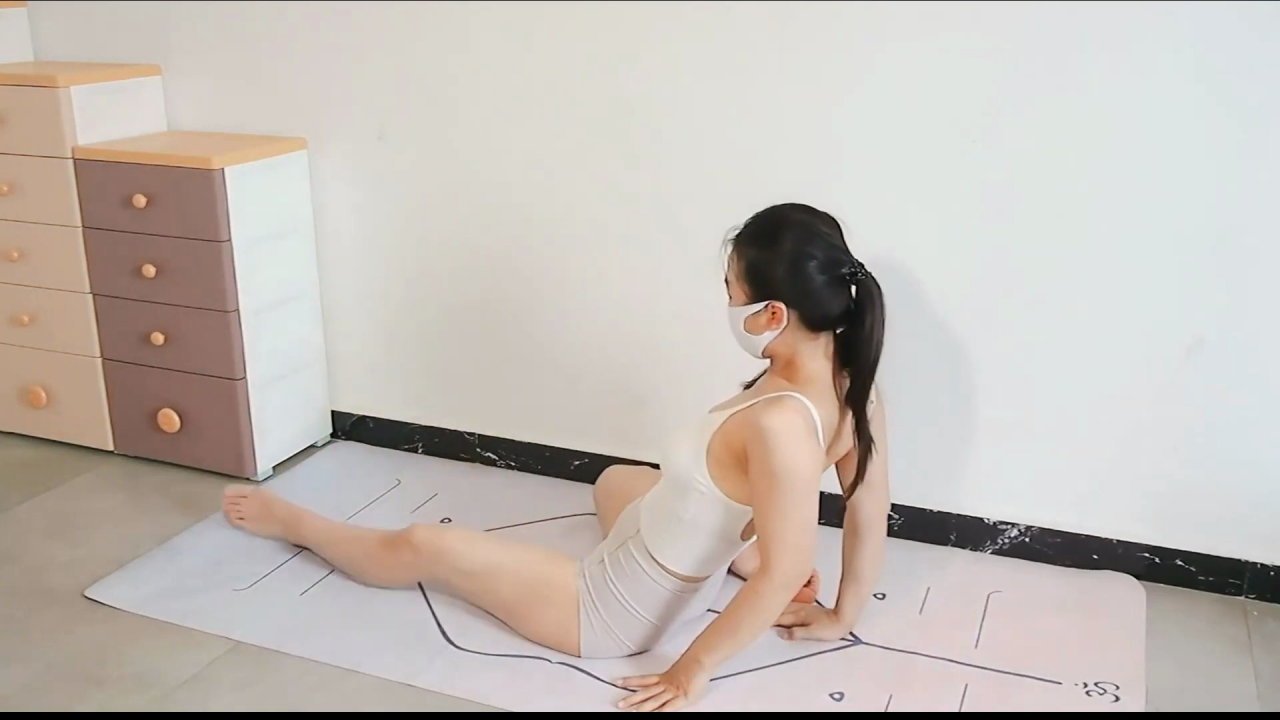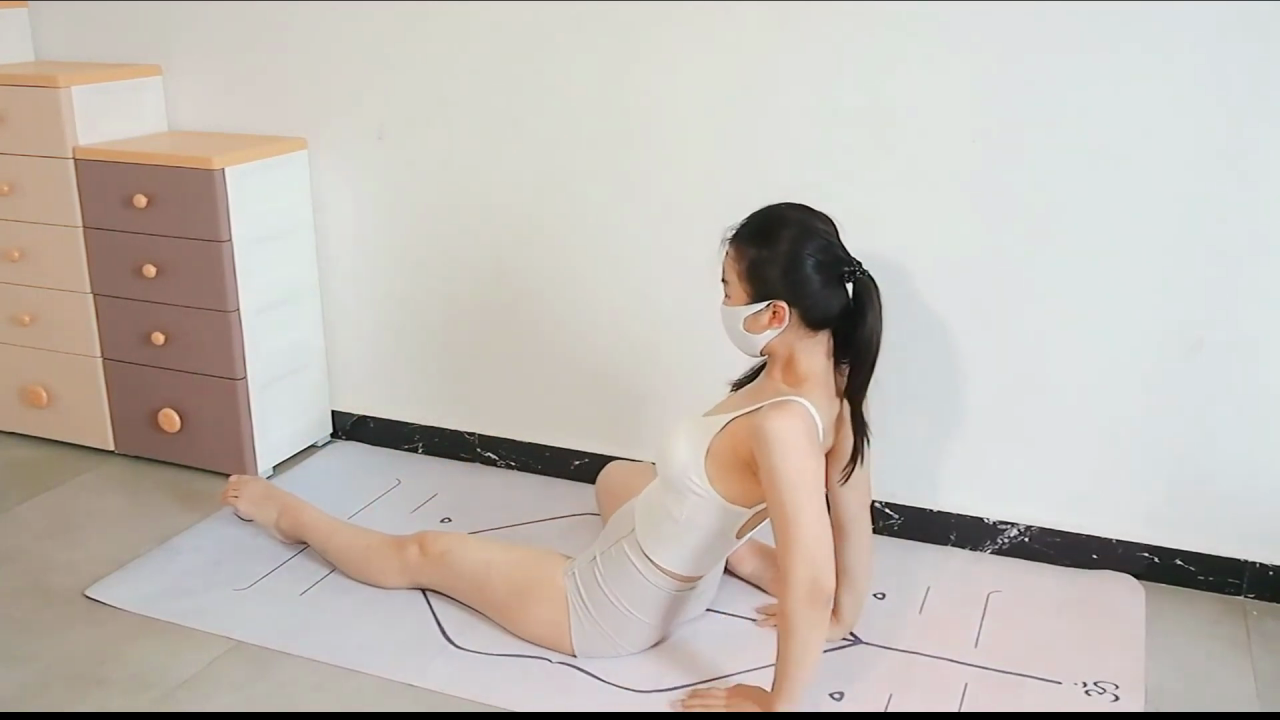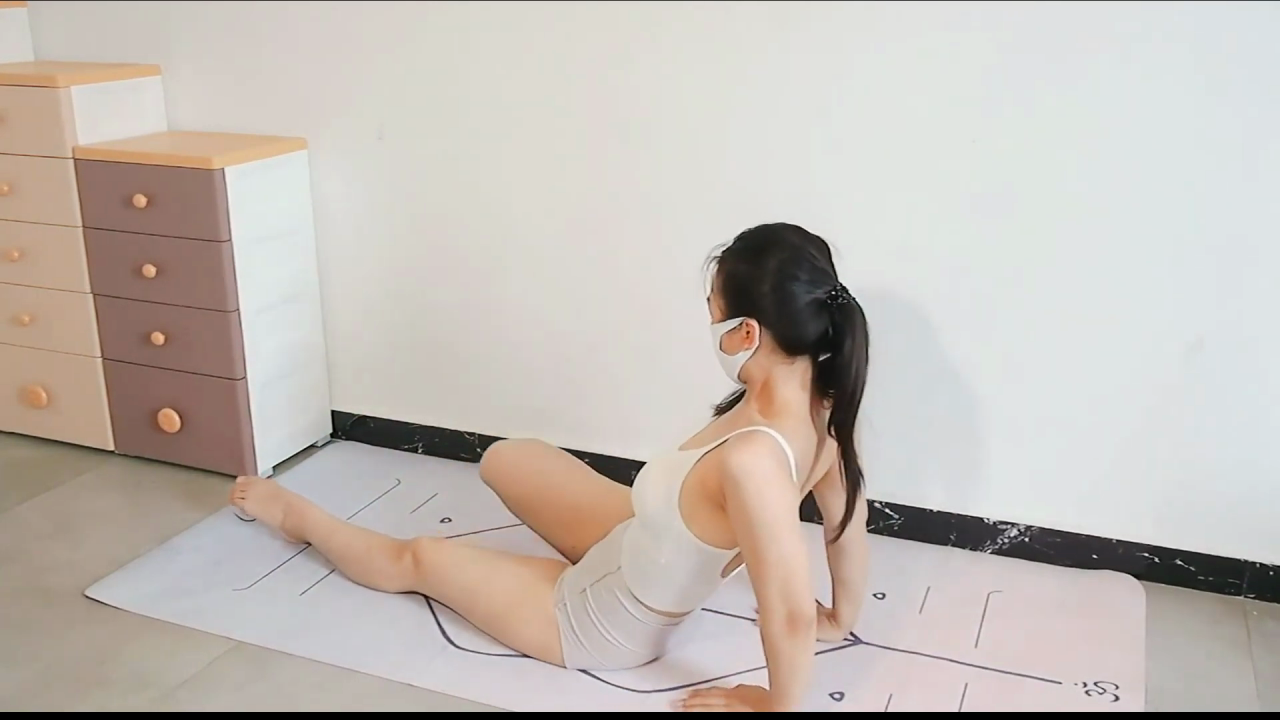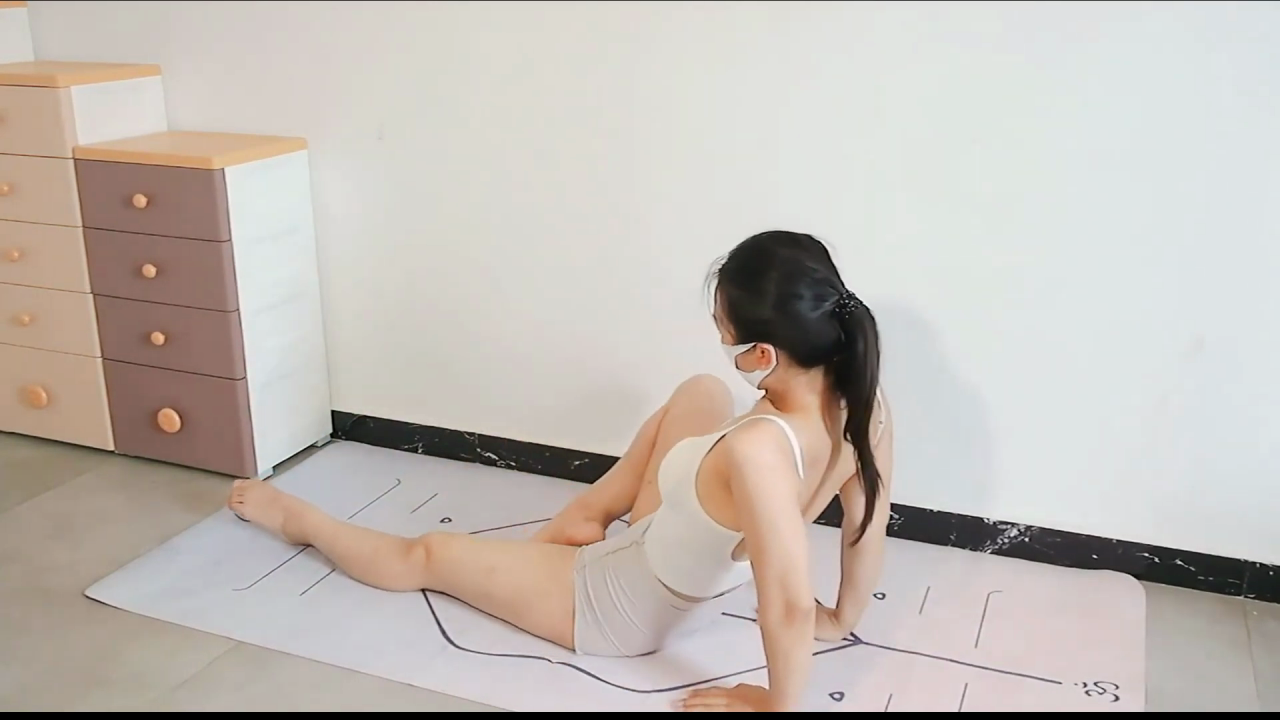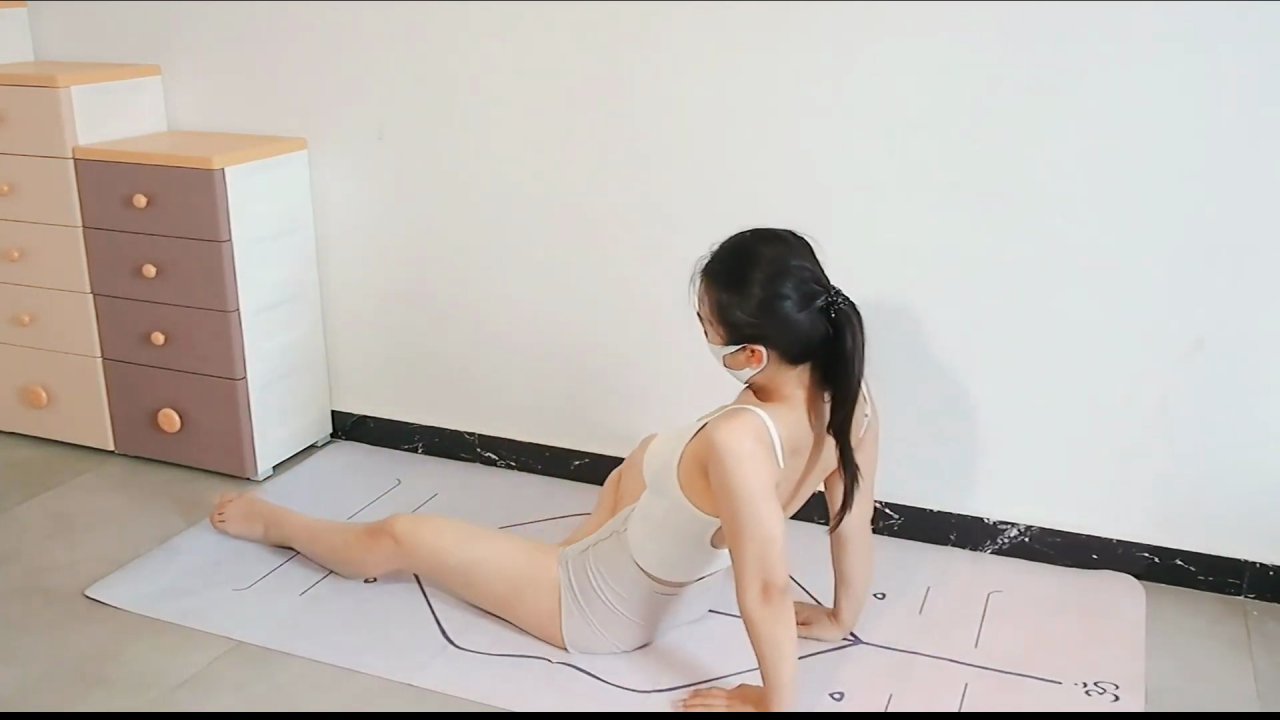
dt=1s
person 1, frame 1
left shoulder: (780, 424)
right shoulder: (849, 383)
left elbow: (785, 576)
right elbow: (870, 507)
left wrist: (693, 669)
right wrist: (841, 615)
left hip: (618, 613)
right hip: (688, 578)
left knee: (425, 547)
right knee: (617, 480)
left ankle: (291, 521)
person 1, frame 2
left shoulder: (782, 425)
right shoulder: (832, 378)
left elbow: (814, 586)
right elbow: (852, 506)
left wrist: (776, 704)
right wrist: (843, 616)
left hip: (615, 608)
right hip: (681, 580)
left knee: (427, 553)
right knee: (618, 476)
left ankle: (292, 516)
right ankle: (759, 563)
person 1, frame 3
left shoulder: (751, 459)
right shoulder: (827, 402)
left elbow: (791, 613)
right elbow: (847, 519)
left wrist: (777, 706)
right wrist: (841, 618)
left hip: (606, 627)
right hip: (637, 543)
left knee: (418, 559)
right knee: (504, 462)
left ankle: (299, 516)
person 1, frame 4
left shoulder: (756, 450)
right shoulder: (864, 406)
left elbow: (789, 606)
right elbow: (867, 525)
left wrist: (777, 705)
right wrist: (842, 618)
left hip: (619, 608)
right hip: (678, 570)
left knee: (428, 555)
right knee: (700, 394)
left ankle: (296, 517)
right ankle: (585, 515)
person 1, frame 5
left shoulder: (735, 440)
right shoulder: (849, 400)
left elbow: (767, 589)
right elbow: (854, 516)
left wrist: (775, 702)
right wrist: (841, 616)
left hip: (606, 609)
right hip: (683, 589)
left knee: (405, 534)
right knee: (647, 459)
left ankle: (275, 522)
